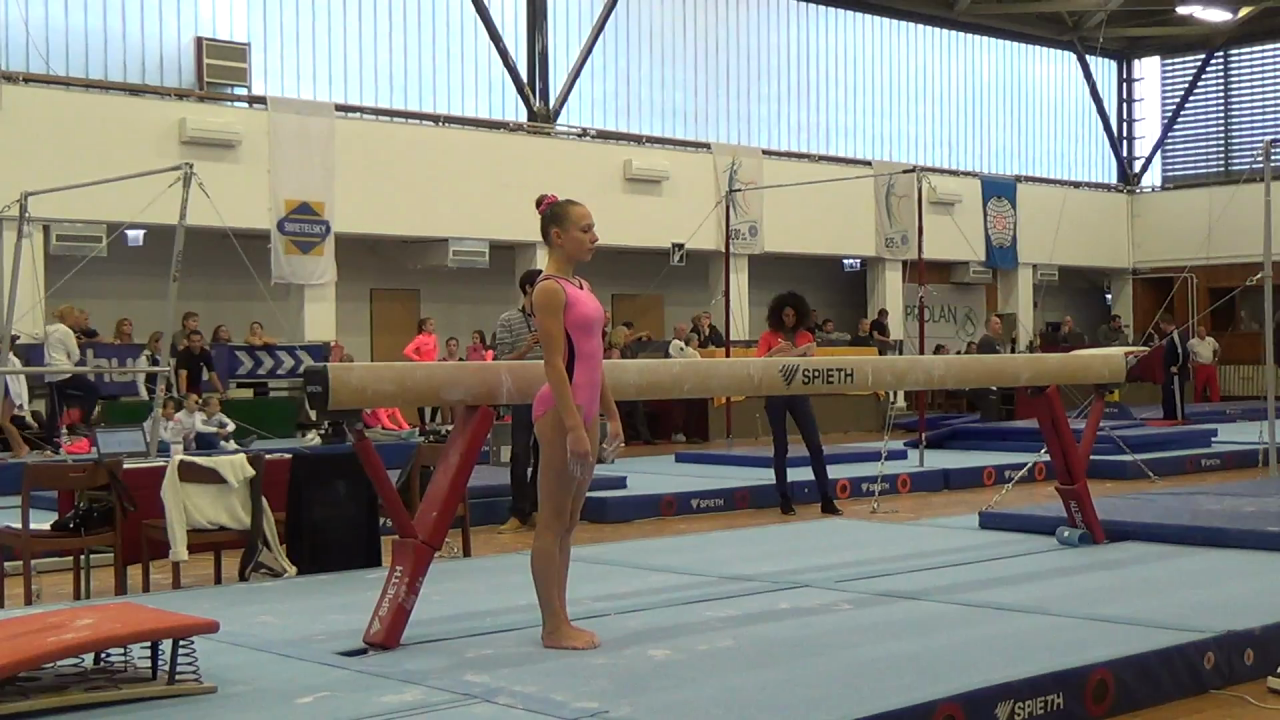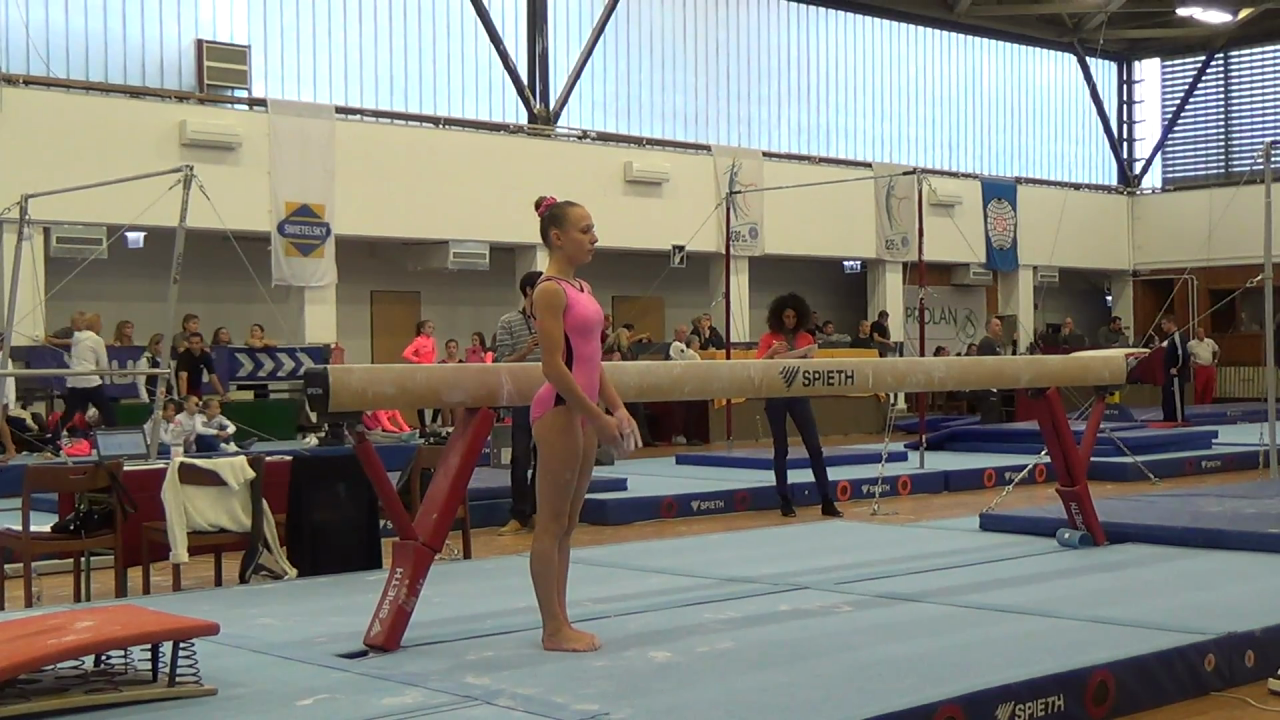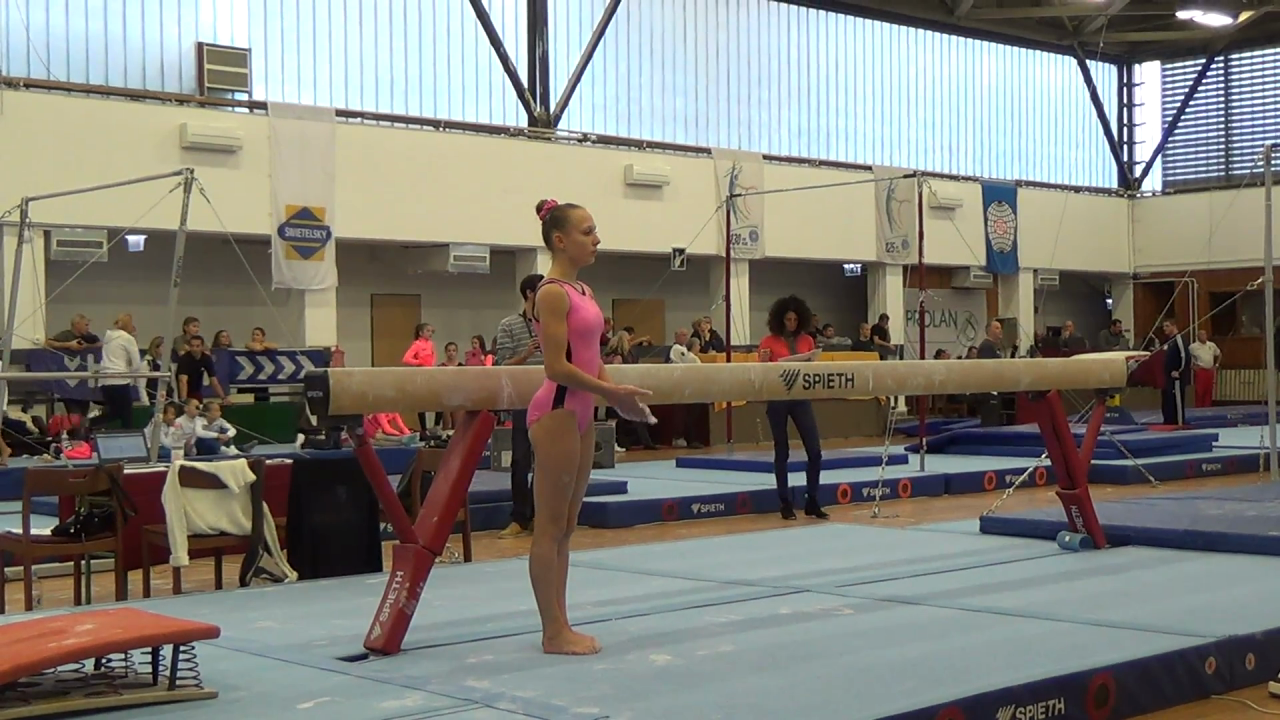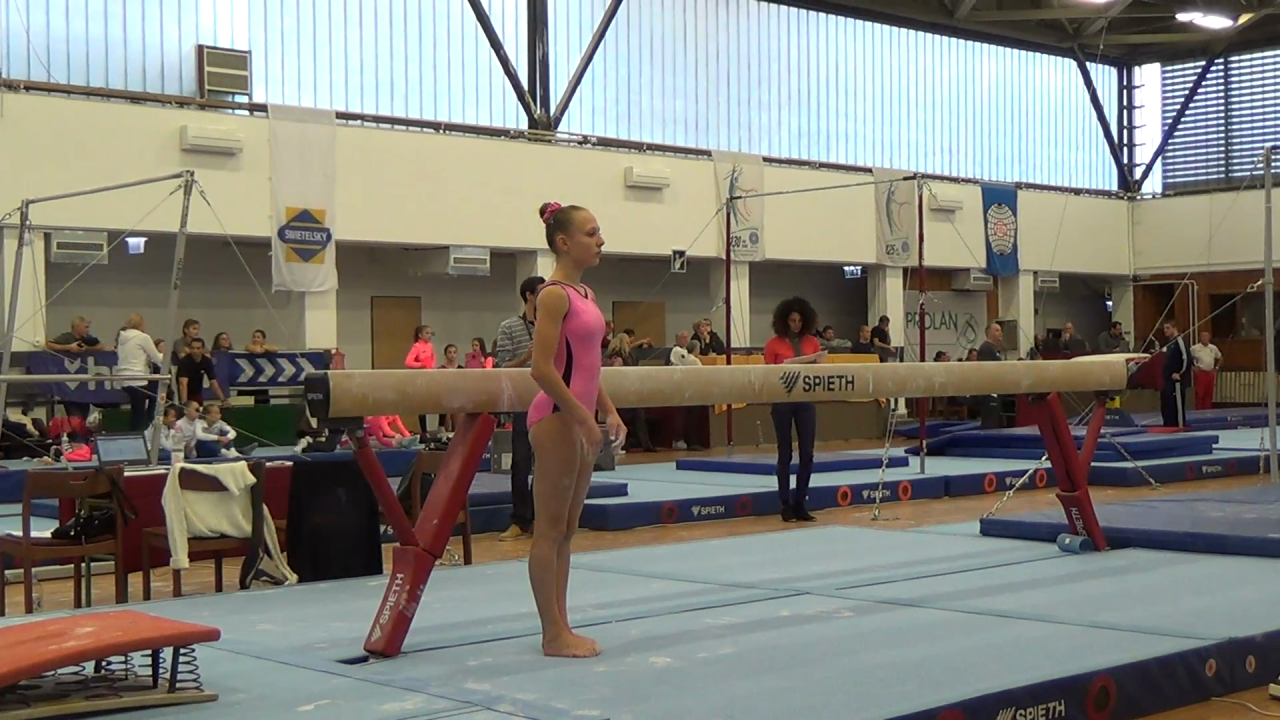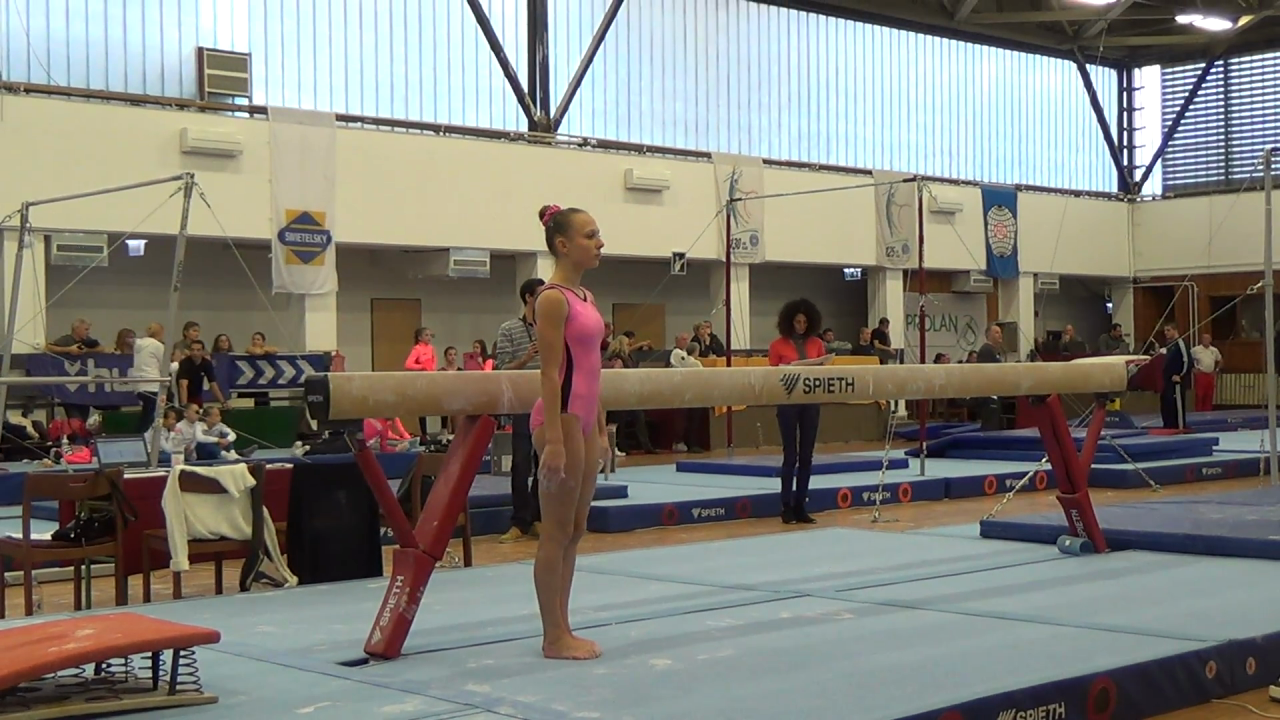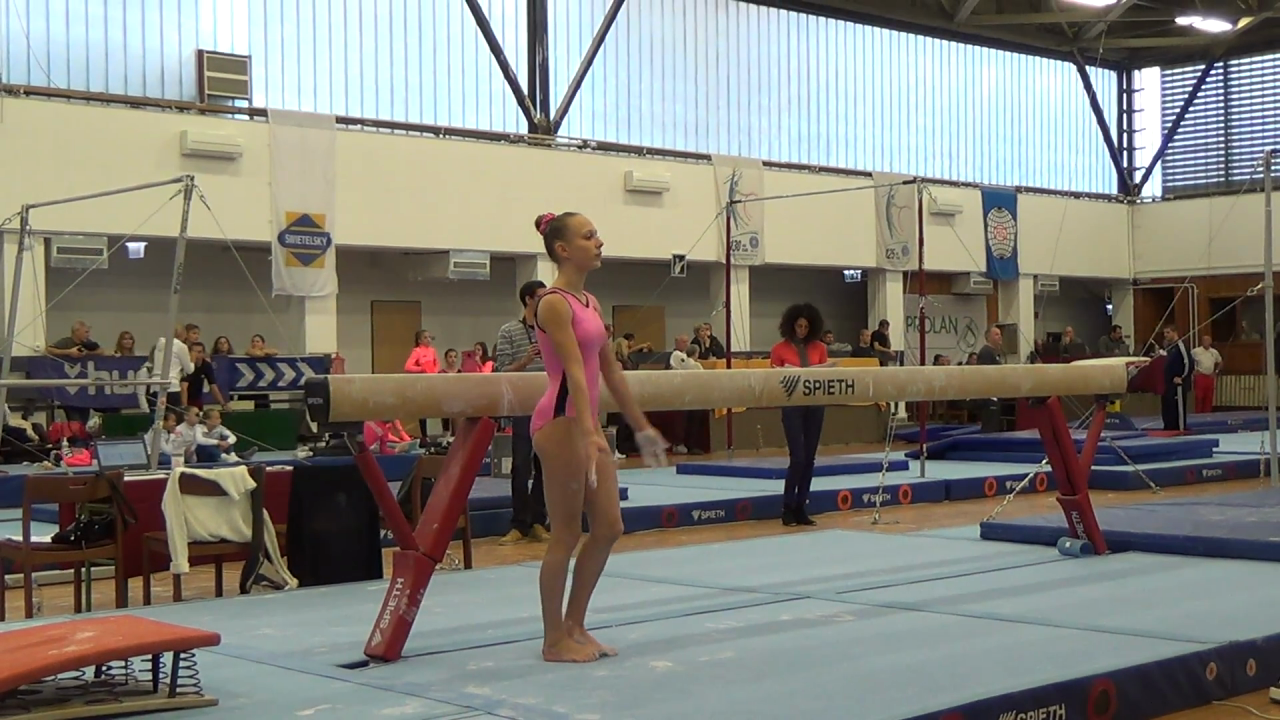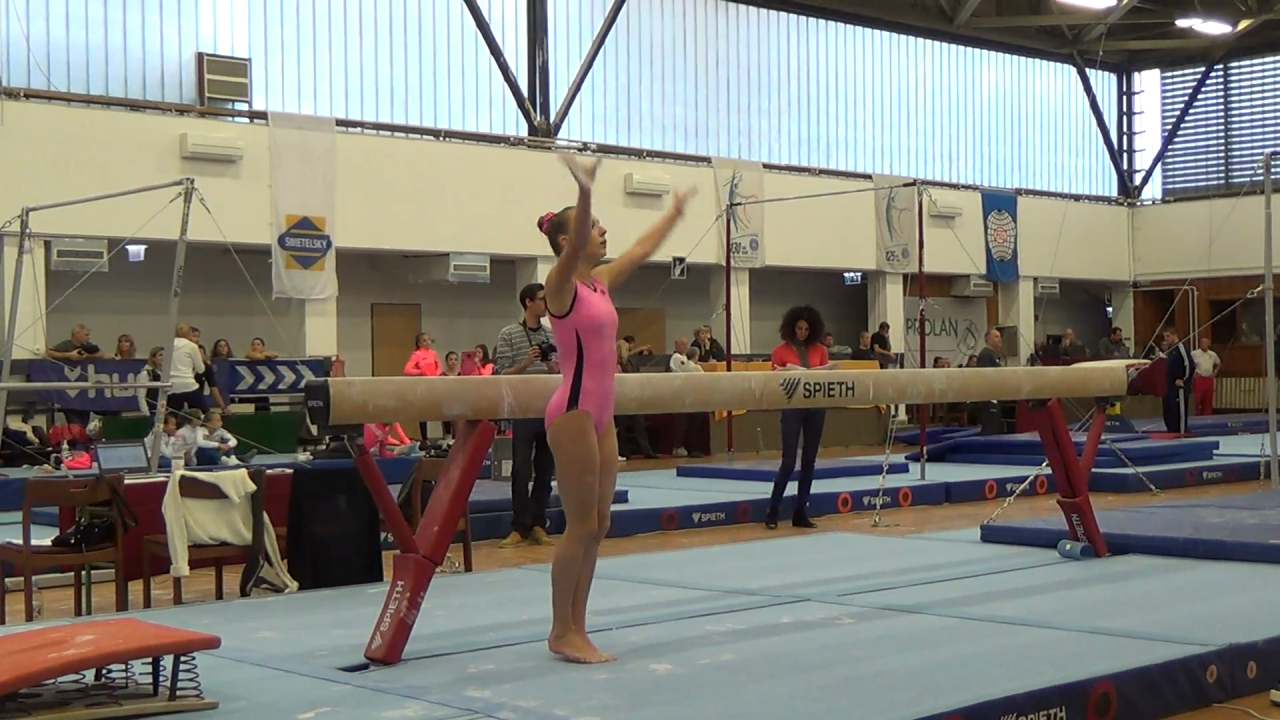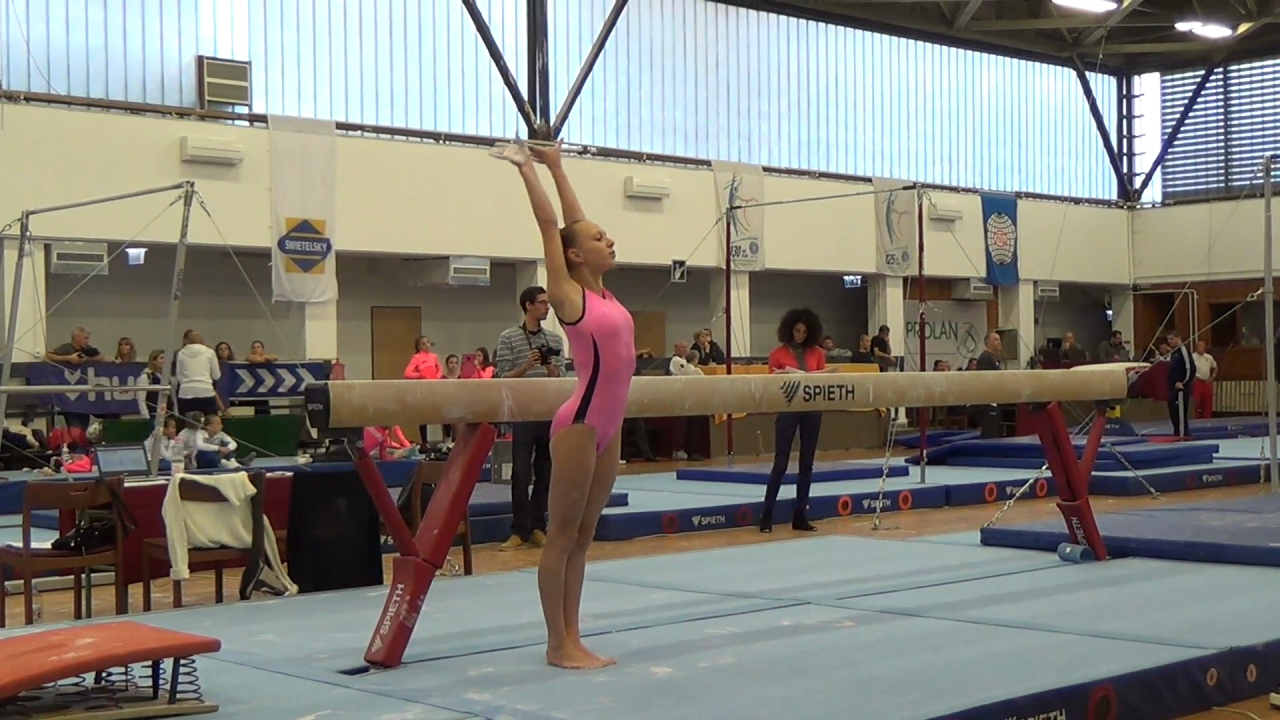
dt=0.3s
person 1, frame 1
left shoulder: (581, 286)
right shoulder: (550, 289)
right elbow: (555, 364)
left wrist: (611, 415)
right wrist: (573, 428)
left hip: (585, 410)
right hip: (561, 411)
left knee: (569, 523)
right knee: (552, 522)
left ankle: (562, 621)
right ankle: (553, 627)
person 1, frame 2
left shoulder: (581, 288)
right shoulder: (549, 290)
right elbow: (554, 366)
left wrist: (616, 410)
right wrist: (600, 416)
left hip: (582, 412)
right hip: (559, 412)
left knee: (568, 524)
right knee: (551, 524)
left ankle: (563, 623)
right ankle: (553, 629)
person 1, frame 3
left shoulder: (583, 291)
right shoulder: (552, 293)
right elbow: (556, 367)
left wrist: (618, 395)
right wrist: (613, 393)
left hip: (581, 415)
right hip: (556, 414)
left knee: (566, 527)
right knee: (550, 527)
left ankle: (562, 626)
right ankle: (553, 632)
person 1, frame 4
left shoulder: (586, 294)
right shoulder: (554, 295)
right elbow: (542, 369)
left wrist: (609, 413)
right wrist: (582, 419)
left hip: (580, 418)
right hip: (559, 417)
left knee: (567, 530)
right knee: (550, 530)
left ankle: (563, 628)
right ankle: (553, 634)
person 1, frame 5
left shoulder: (585, 297)
right shoulder: (553, 299)
right elbow: (550, 375)
left wrist: (600, 430)
right wrist: (553, 441)
left hip: (584, 420)
right hip: (561, 419)
left knee: (574, 532)
right knee: (557, 532)
left ankle: (563, 630)
right ankle: (554, 636)
person 1, frame 6
left shoulder: (592, 304)
right shoulder: (554, 303)
left elbow: (611, 370)
right elbow: (574, 371)
left wrist: (641, 426)
right wrist: (591, 438)
left hip: (585, 423)
right hip: (559, 422)
left knee: (609, 530)
right knee: (566, 535)
left ankle: (574, 626)
right ankle: (555, 637)
person 1, frame 7
left shoulder: (600, 283)
right shoulder: (562, 285)
left elbow: (640, 250)
right elbow: (578, 247)
left wrist: (673, 213)
right wrist: (583, 189)
left hip: (601, 417)
right hip: (574, 414)
left knee: (597, 527)
right knee: (582, 526)
left ankle: (574, 628)
right ankle: (563, 629)
person 1, frame 8
left shoulder: (602, 291)
right shoulder: (568, 294)
left elbow: (576, 220)
right elbow: (549, 225)
left wrist: (557, 168)
right wrist: (526, 168)
left hip: (609, 427)
right hip: (580, 424)
left knee: (583, 537)
right knee: (562, 537)
left ankle: (572, 638)
right ankle: (558, 643)
person 2, frame 1
right shoulder: (508, 320)
right elbow: (501, 361)
right wrist: (524, 350)
right knee: (520, 456)
left ankle: (536, 509)
right ankle: (519, 513)
person 2, frame 2
right shoulder: (508, 323)
right elbow: (501, 363)
right wrist: (524, 352)
right knee: (521, 458)
left ankle: (537, 512)
right ankle: (520, 515)
person 2, frame 3
right shoulder: (509, 326)
right elbow: (502, 366)
right wrist: (525, 355)
right knee: (520, 461)
left ankle: (538, 514)
right ankle: (520, 518)
person 2, frame 4
right shoulder: (508, 328)
right elbow: (502, 369)
right wrist: (525, 358)
right knee: (521, 464)
left ankle: (537, 517)
right ankle: (520, 521)
person 2, frame 5
right shoulder: (508, 330)
right elbow: (502, 370)
right wrist: (525, 359)
right knee: (521, 466)
left ankle: (537, 519)
right ankle: (520, 522)
person 2, frame 6
right shoulder: (508, 332)
right elbow: (501, 372)
right wrist: (525, 361)
left knee: (545, 467)
right knee: (521, 469)
left ankle: (537, 522)
right ankle: (520, 525)
person 2, frame 7
left shoulder: (555, 335)
right shoulder: (508, 335)
right elbow: (502, 375)
left wrist: (551, 366)
right wrist: (526, 364)
left knee: (545, 471)
right knee: (521, 471)
left ankle: (538, 525)
right ankle: (520, 528)
person 2, frame 8
left shoulder: (555, 339)
right shoulder: (508, 338)
left elbow: (561, 379)
right elbow: (502, 378)
left wrist: (552, 370)
right wrist: (526, 367)
left knee: (545, 474)
right knee: (521, 475)
left ankle: (537, 528)
right ankle: (520, 530)
person 3, frame 1
left shoulder: (806, 336)
right shoulder: (768, 336)
left wrist: (808, 358)
right wrist: (775, 351)
left hip: (799, 393)
right hip: (776, 395)
left knee: (815, 445)
right knee: (781, 447)
left ankle: (826, 499)
right ankle: (784, 499)
person 3, frame 2
left shoulder: (806, 338)
right shoulder: (769, 338)
left wrist: (809, 361)
right wrist: (772, 352)
left hip: (799, 395)
right hip: (776, 396)
left knee: (815, 447)
right knee: (781, 449)
left ankle: (826, 501)
right ankle: (785, 501)
person 3, frame 3
left shoulder: (807, 340)
right shoulder: (769, 341)
right wrist: (763, 359)
left hip: (801, 398)
right hip: (778, 399)
left knee: (814, 450)
right knee: (782, 452)
left ankle: (812, 502)
right ankle: (785, 504)
person 3, frame 4
left shoulder: (812, 342)
right shoulder: (773, 344)
left hip: (806, 400)
right hip: (782, 400)
left knee: (807, 454)
right knee: (785, 454)
left ankle: (799, 505)
right ankle: (786, 505)
person 3, frame 5
left shoulder: (817, 343)
right shoulder: (778, 345)
left hip: (811, 402)
right hip: (788, 402)
left knee: (807, 456)
right knee: (790, 456)
left ankle: (800, 507)
right ankle: (787, 507)
person 3, frame 6
left shoulder: (819, 348)
right shoulder: (779, 349)
left hip: (815, 404)
right hip: (792, 405)
left knee: (809, 459)
right knee: (797, 458)
left ankle: (800, 509)
right ankle: (788, 508)
person 3, frame 7
left shoulder: (820, 350)
right shoulder: (780, 351)
right wrist: (783, 374)
left hip: (815, 407)
right hip: (792, 407)
left knee: (809, 461)
right knee: (789, 460)
left ankle: (800, 512)
right ankle: (773, 510)
person 3, frame 8
left shoulder: (817, 353)
right shoulder: (777, 354)
left hip: (812, 409)
right hip: (788, 410)
left knee: (806, 464)
right knee: (781, 463)
left ankle: (800, 515)
right ankle: (766, 515)
